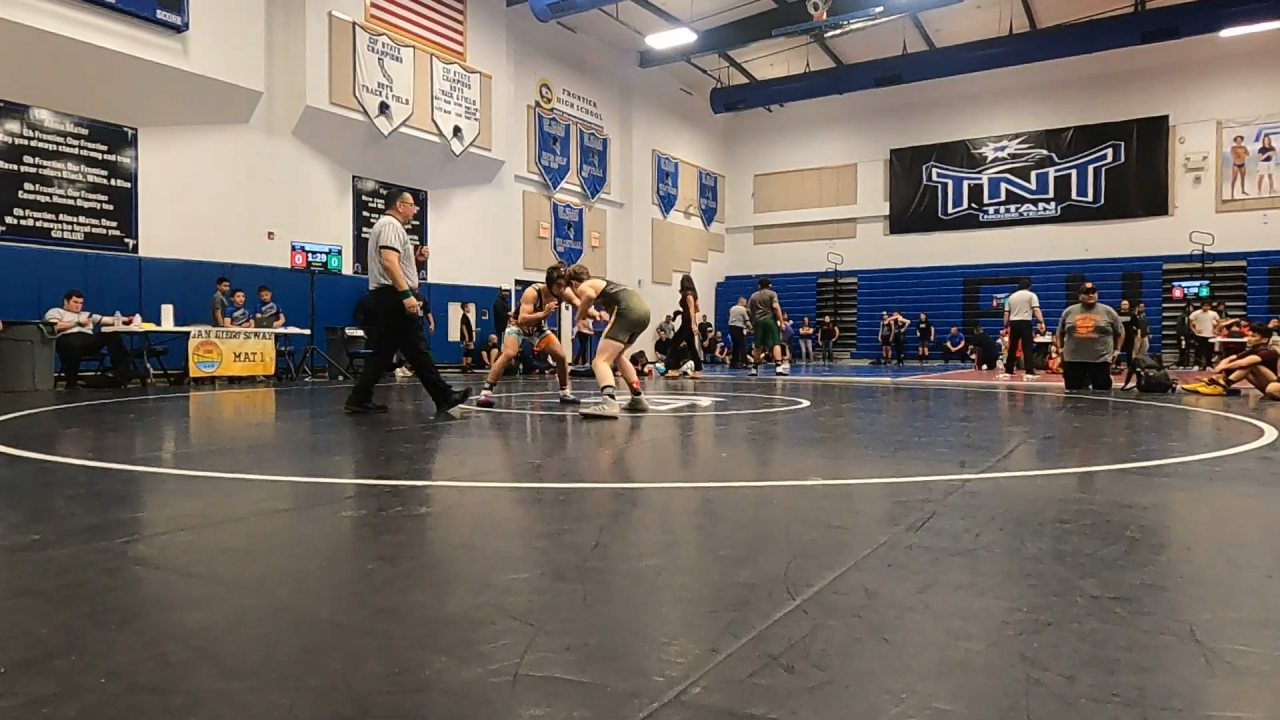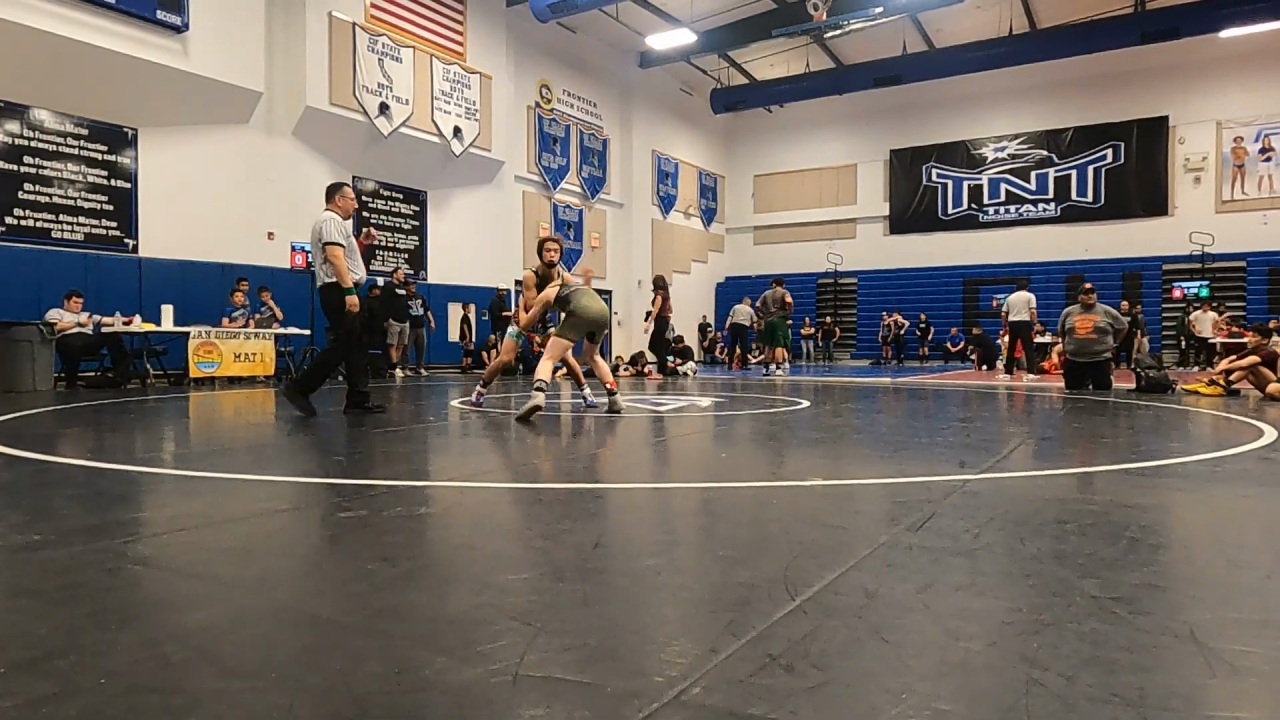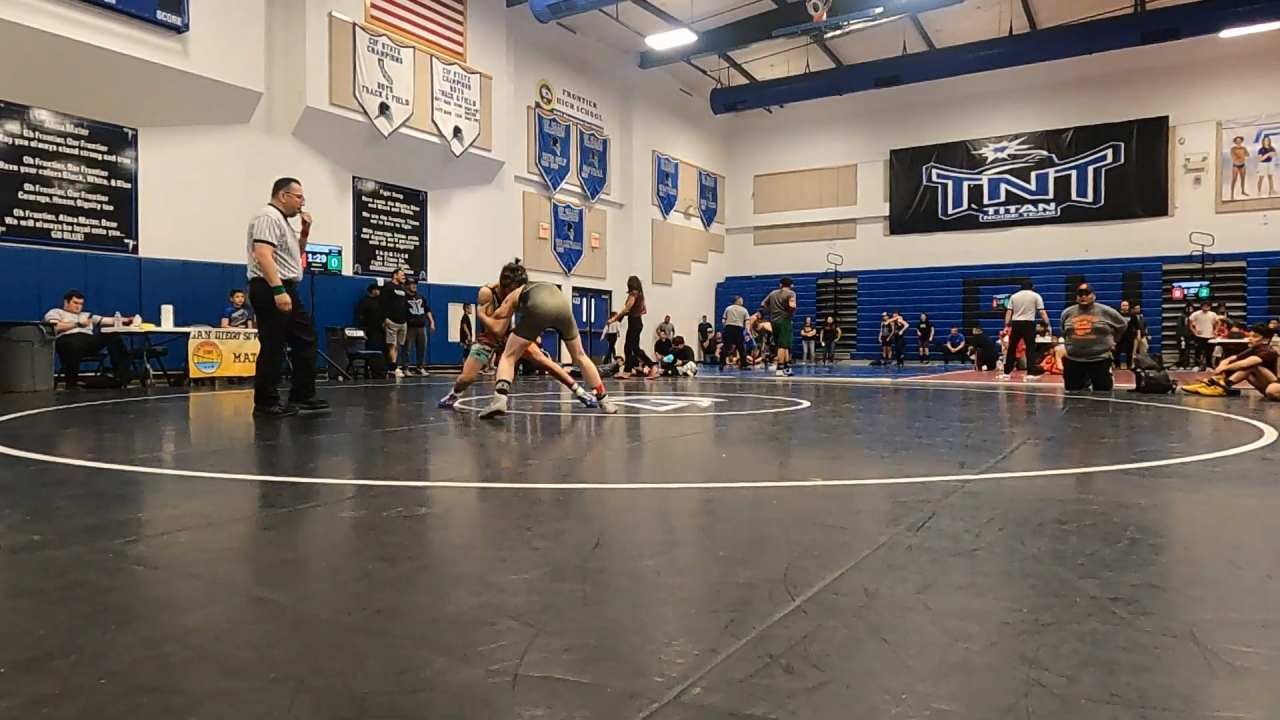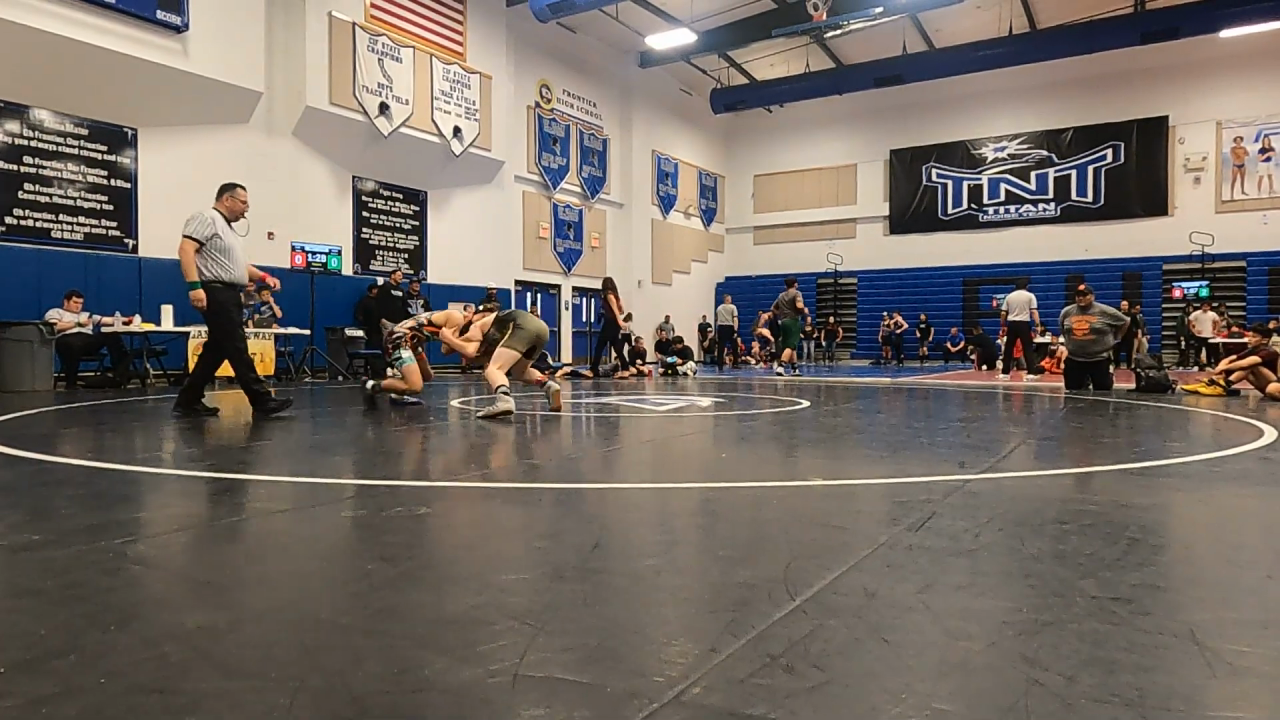
dt=0.4s
person 1, frame 1
left shoulder: (384, 225)
right shoulder: (391, 225)
right elbow: (389, 261)
left wrist: (413, 258)
right wrist: (406, 294)
left hip: (383, 296)
right hip: (392, 296)
left knee: (383, 351)
right knee: (417, 348)
left ankle: (359, 398)
right ankle: (443, 397)
person 1, frame 2
left shoulder: (336, 222)
right shoulder: (332, 221)
right elbow: (335, 257)
left wrist: (361, 243)
right wrist: (349, 291)
left hip: (340, 292)
right hip: (338, 291)
left knee: (356, 346)
right knee: (344, 346)
left ankle: (358, 400)
right ankle: (298, 388)
person 1, frame 3
left shoulder: (282, 220)
right shoulder: (268, 217)
left elbow: (294, 255)
right elbow: (263, 255)
left wrist: (304, 232)
right wrist: (278, 290)
left hip: (284, 290)
right hip: (271, 290)
left knee: (305, 340)
right knee: (274, 347)
left ankle: (303, 395)
right ankle: (266, 403)
person 1, frame 4
left shoulder: (227, 227)
right shoulder: (206, 218)
left elbow: (239, 266)
right elbow: (186, 250)
left wrist: (265, 277)
right wrist: (194, 286)
left hip: (229, 294)
right hip: (215, 292)
left knee: (217, 350)
right knee: (236, 347)
left ankle: (189, 400)
right ankle: (261, 400)
